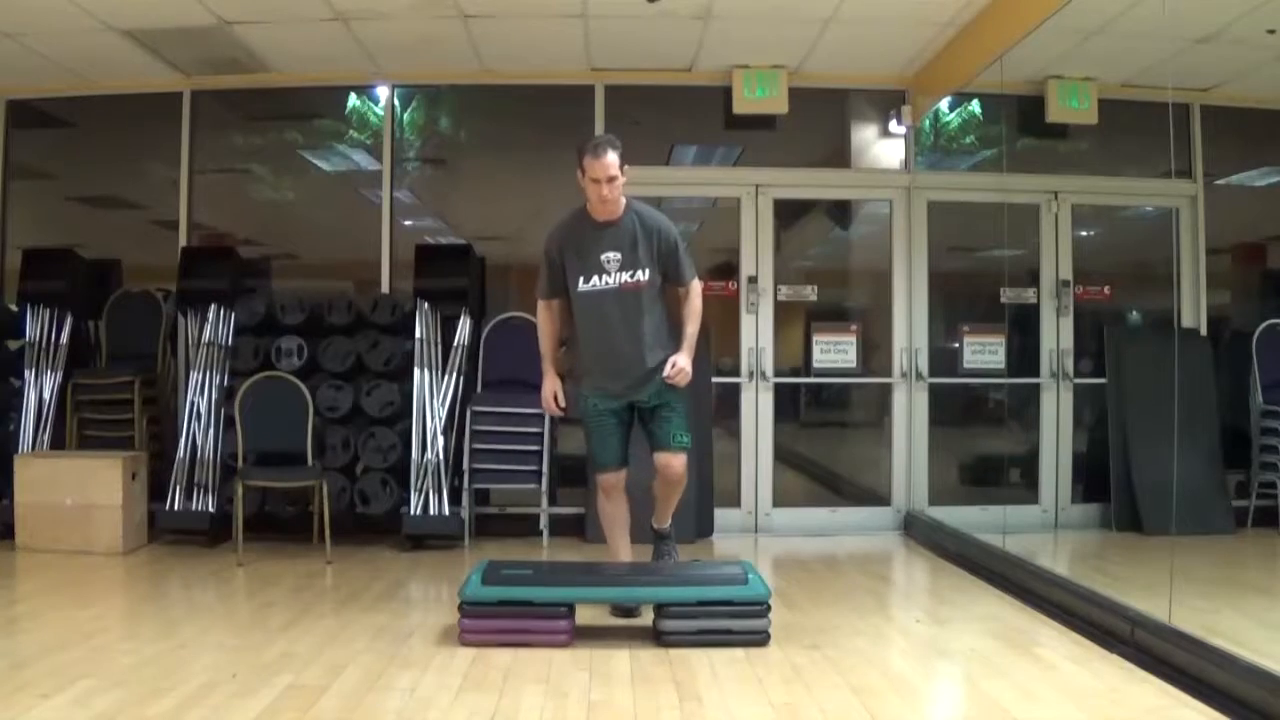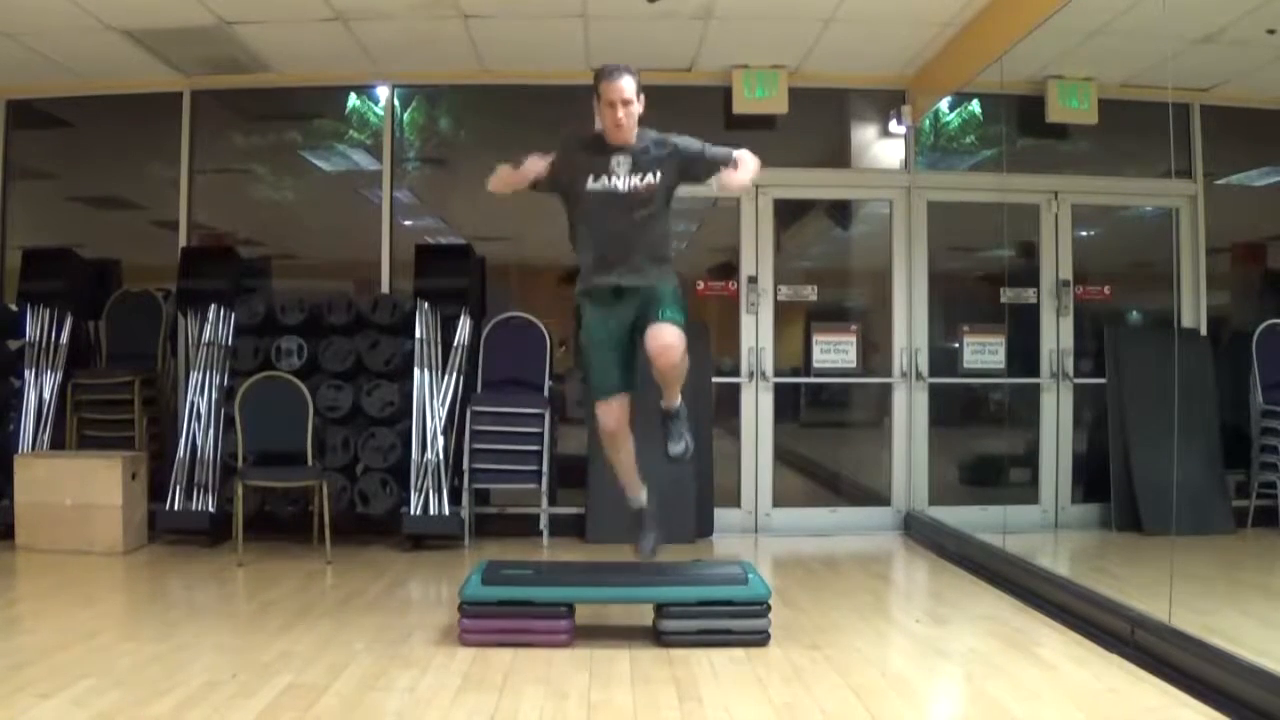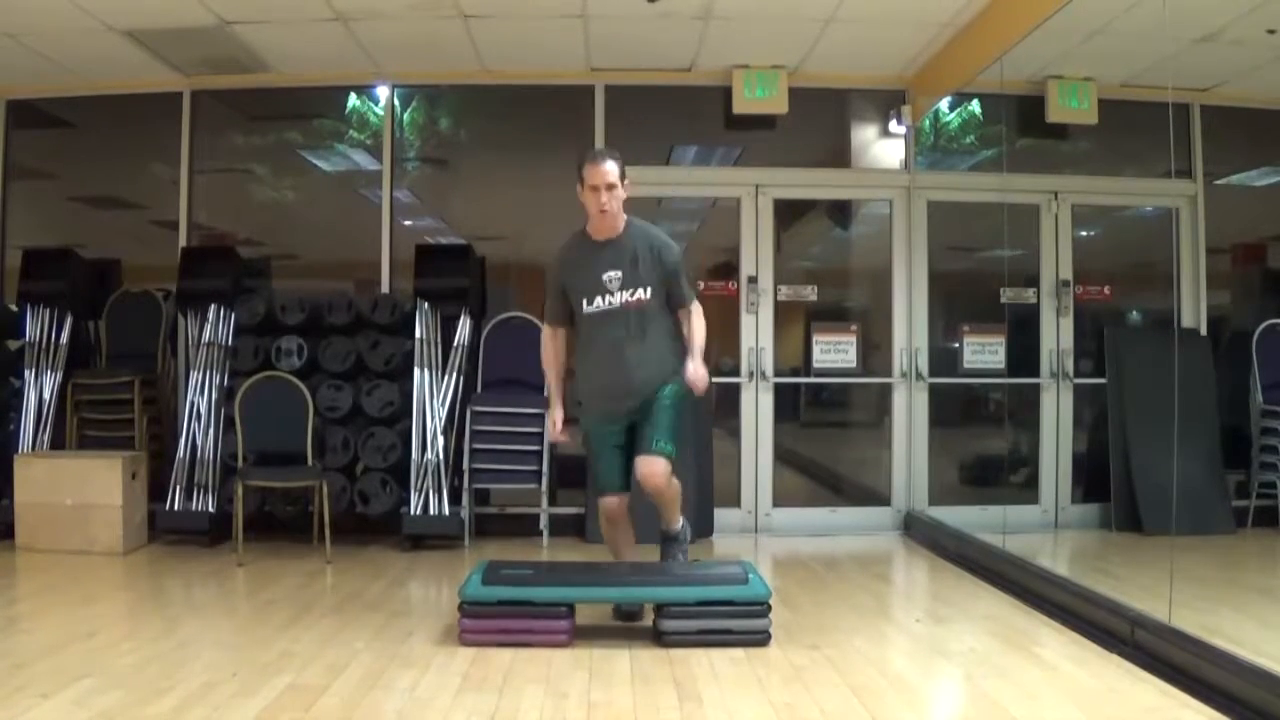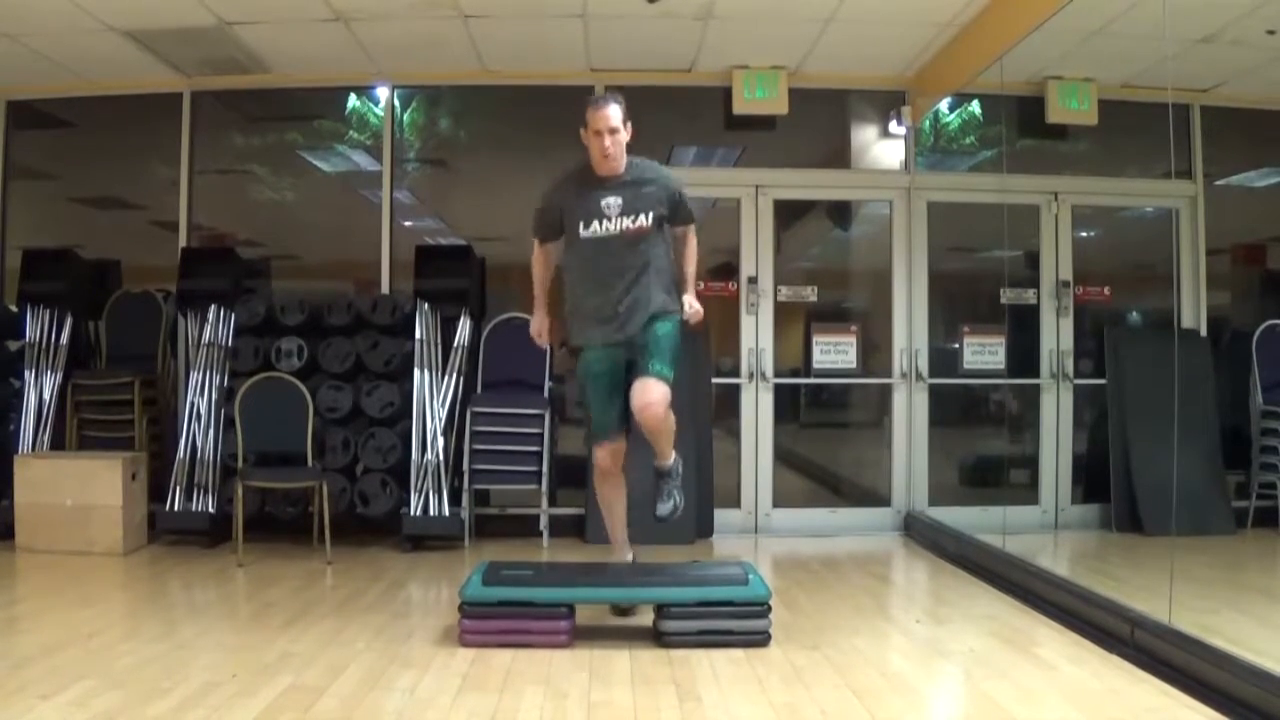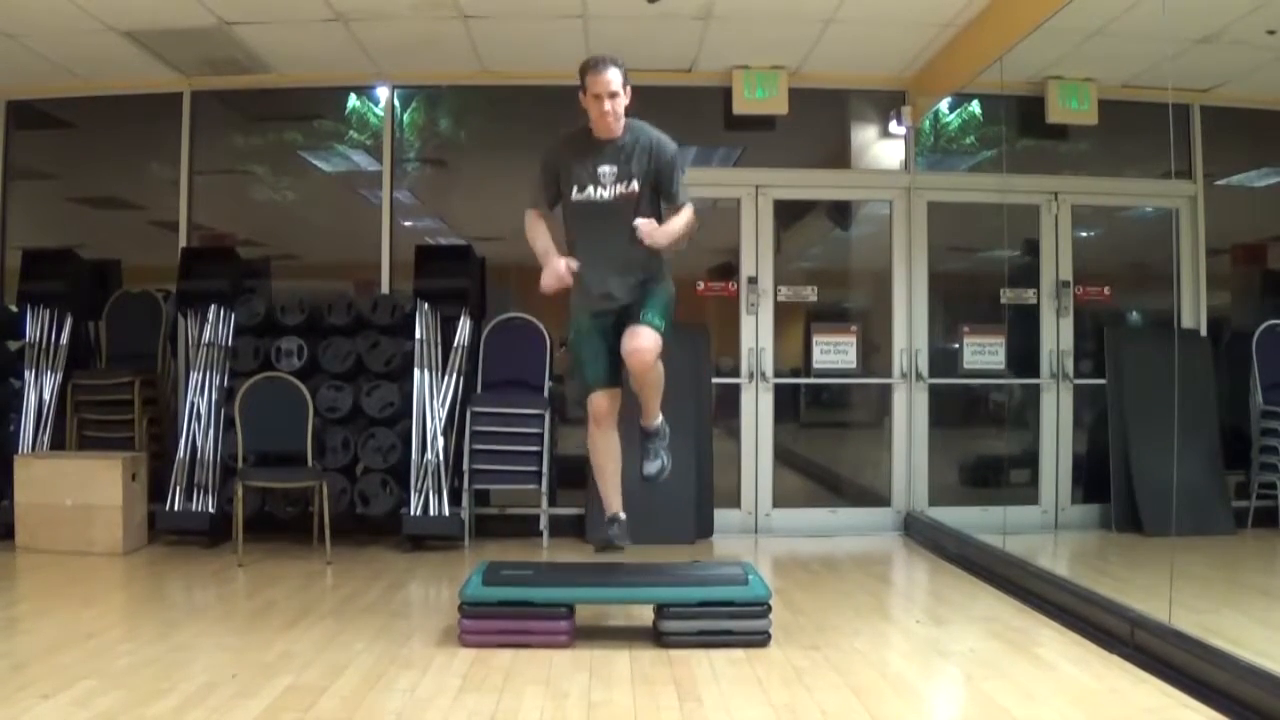
dt=1s
person 1, frame 1
left shoulder: (655, 227)
right shoulder: (563, 238)
left elbow: (690, 289)
right elbow: (549, 306)
left wrist: (686, 349)
right wrist: (549, 372)
left hip: (657, 374)
right hip: (599, 383)
left knee: (673, 466)
right knee: (610, 481)
left ankle: (662, 529)
person 1, frame 2
left shoulder: (668, 149)
right shoulder: (571, 153)
left elbow: (745, 160)
right elbow: (498, 185)
left wrist: (740, 173)
right wrist: (522, 172)
left hip: (655, 285)
right hip: (600, 296)
left knee: (666, 347)
right knee: (611, 419)
left ankle: (672, 407)
right ankle: (639, 503)
person 1, frame 3
left shoulder: (659, 248)
right shoulder: (567, 260)
left elbow: (689, 309)
right elbow: (553, 335)
left wrist: (695, 359)
right wrist: (555, 404)
left hip: (659, 384)
right hip: (601, 398)
left knee: (652, 474)
right knee: (611, 506)
left ankle: (674, 525)
person 1, frame 4
left shoulder: (661, 183)
right shoulder: (563, 193)
left elbow: (685, 232)
right elbow: (543, 246)
left wrist: (689, 292)
right wrist: (540, 310)
left hip: (655, 321)
right hip: (596, 337)
left knee: (649, 406)
right knee: (606, 458)
left ankle: (667, 465)
right ankle: (622, 560)
person 1, frame 5
left shoulder: (657, 146)
right shoulder: (562, 154)
left elbow: (685, 211)
right elbow: (535, 215)
left wrist: (664, 233)
right wrist: (550, 259)
left hip: (646, 285)
right hip: (589, 297)
left knee: (640, 352)
right knee: (600, 409)
left ankle: (653, 426)
right ankle: (614, 516)
